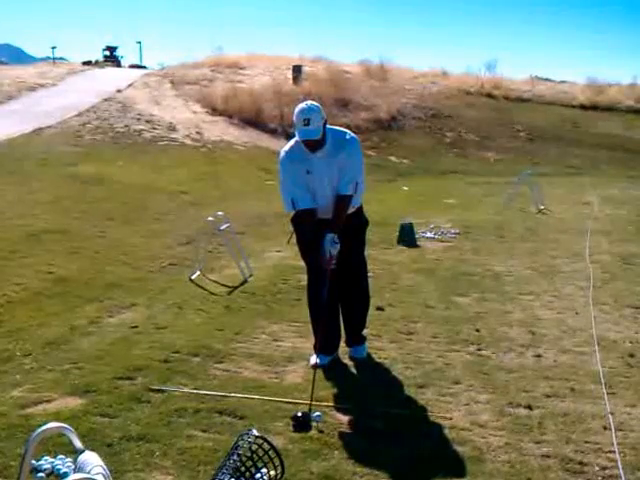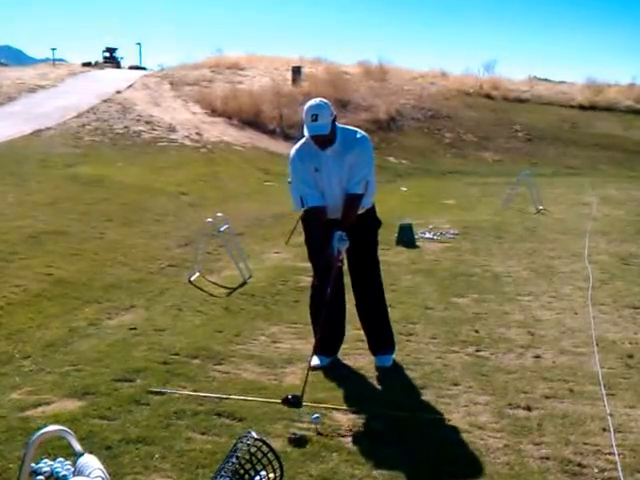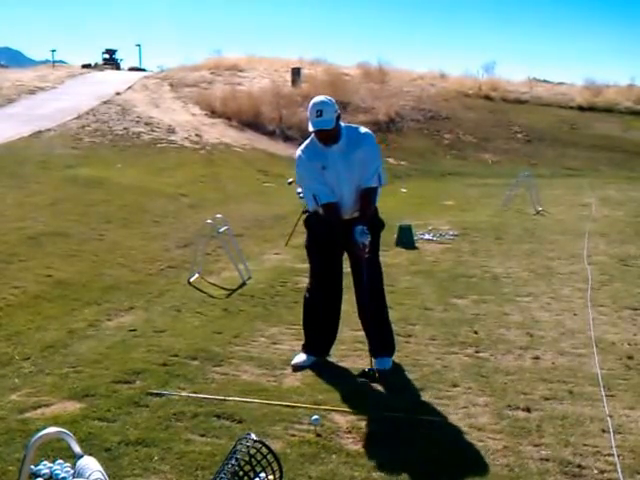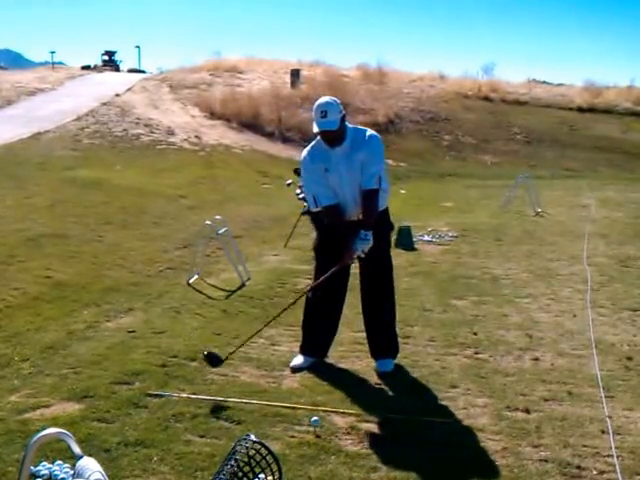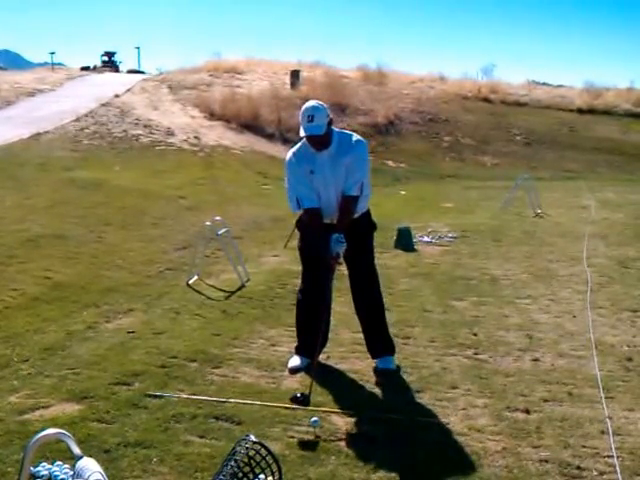
dt=0.7s
person 1, frame 1
left shoulder: (348, 143)
right shoulder: (288, 156)
left elbow: (346, 193)
right elbow: (302, 206)
left wrist: (334, 234)
right wrist: (319, 244)
left hip: (348, 219)
right hip: (310, 222)
left knee: (353, 280)
right knee: (319, 283)
left ankle: (355, 338)
right ankle: (325, 346)
person 1, frame 2
left shoulder: (359, 142)
right shoulder: (299, 155)
left elbow: (356, 192)
right elbow: (312, 204)
left wrist: (342, 232)
right wrist: (327, 240)
left hip: (359, 219)
right hip: (321, 223)
left knee: (368, 284)
right knee: (324, 285)
left ankle: (383, 347)
right ankle: (325, 348)
person 1, frame 3
left shoulder: (364, 140)
right shoulder: (305, 155)
left elbow: (370, 187)
right elbow: (325, 202)
left wrist: (362, 228)
right wrist: (346, 238)
left hip: (364, 220)
right hip: (323, 225)
left knee: (370, 285)
right knee: (321, 287)
left ankle: (382, 350)
right ankle: (315, 347)
person 1, frame 4
left shoulder: (370, 141)
right shoulder: (310, 157)
left elbow: (371, 190)
right elbow: (327, 205)
left wrist: (365, 231)
right wrist: (346, 239)
left hip: (373, 221)
right hip: (333, 225)
left knee: (378, 288)
right knee: (325, 287)
left ankle: (384, 352)
right ankle: (312, 349)
person 1, frame 5
left shoulder: (355, 146)
right shoulder: (295, 159)
left elbow: (351, 197)
right elbow: (308, 208)
left wrist: (339, 235)
right wrist: (324, 244)
left hip: (355, 223)
right hip: (315, 226)
left knee: (366, 287)
right knee: (312, 289)
left ankle: (383, 352)
right ankle: (306, 350)
